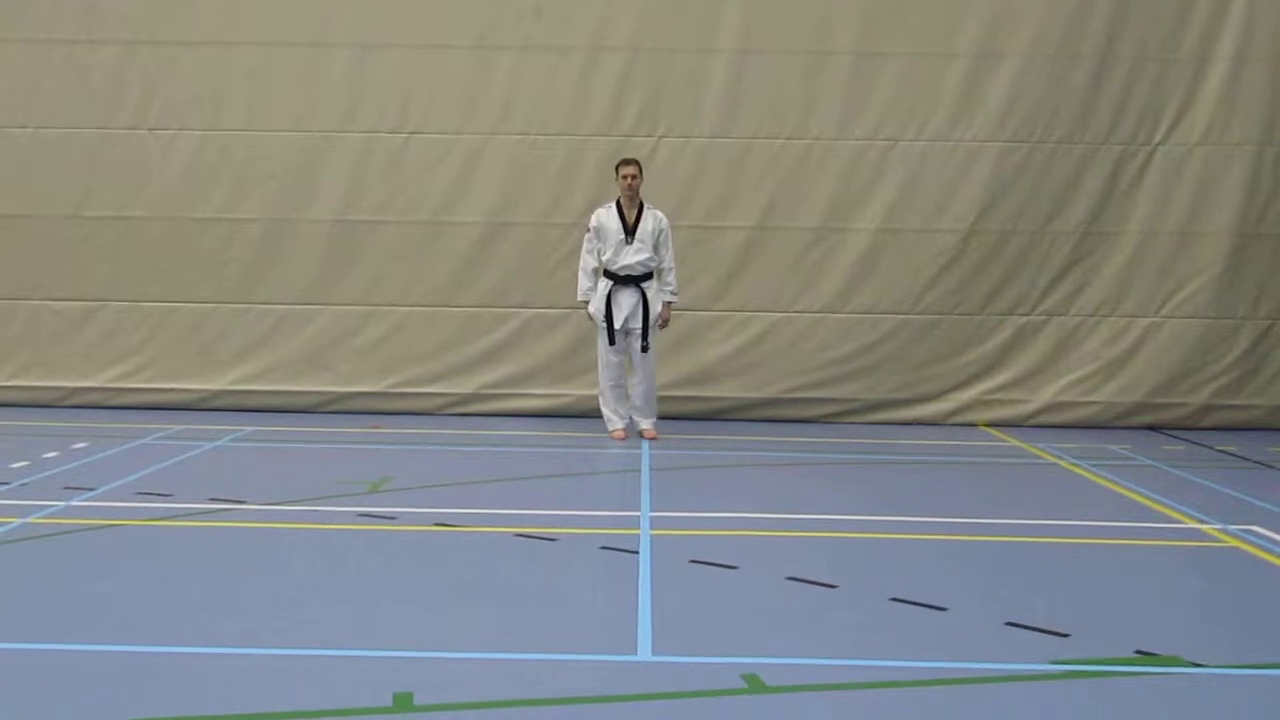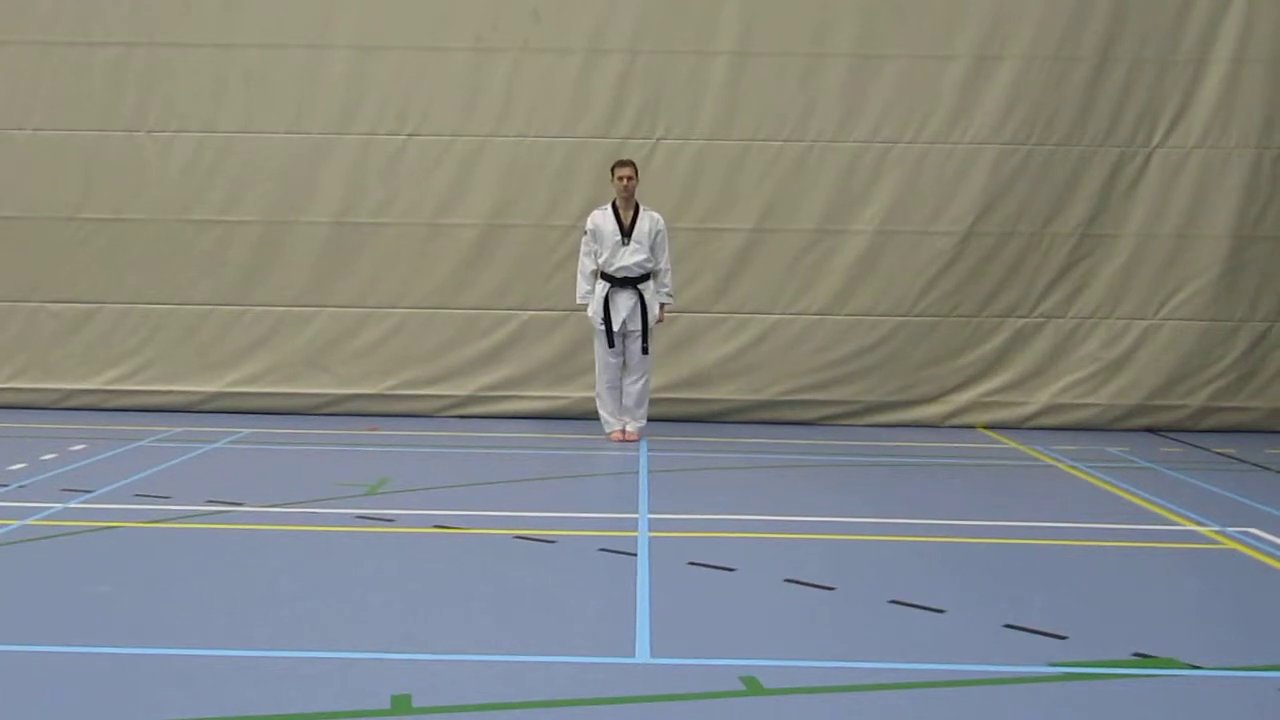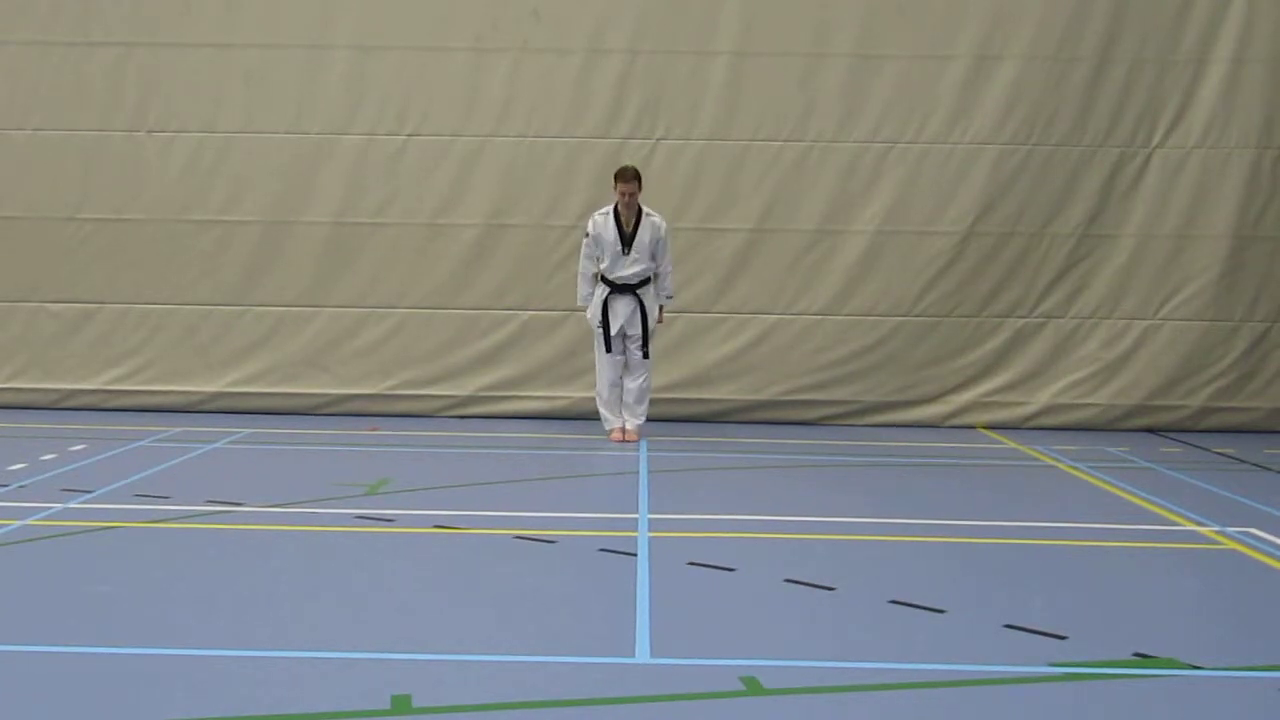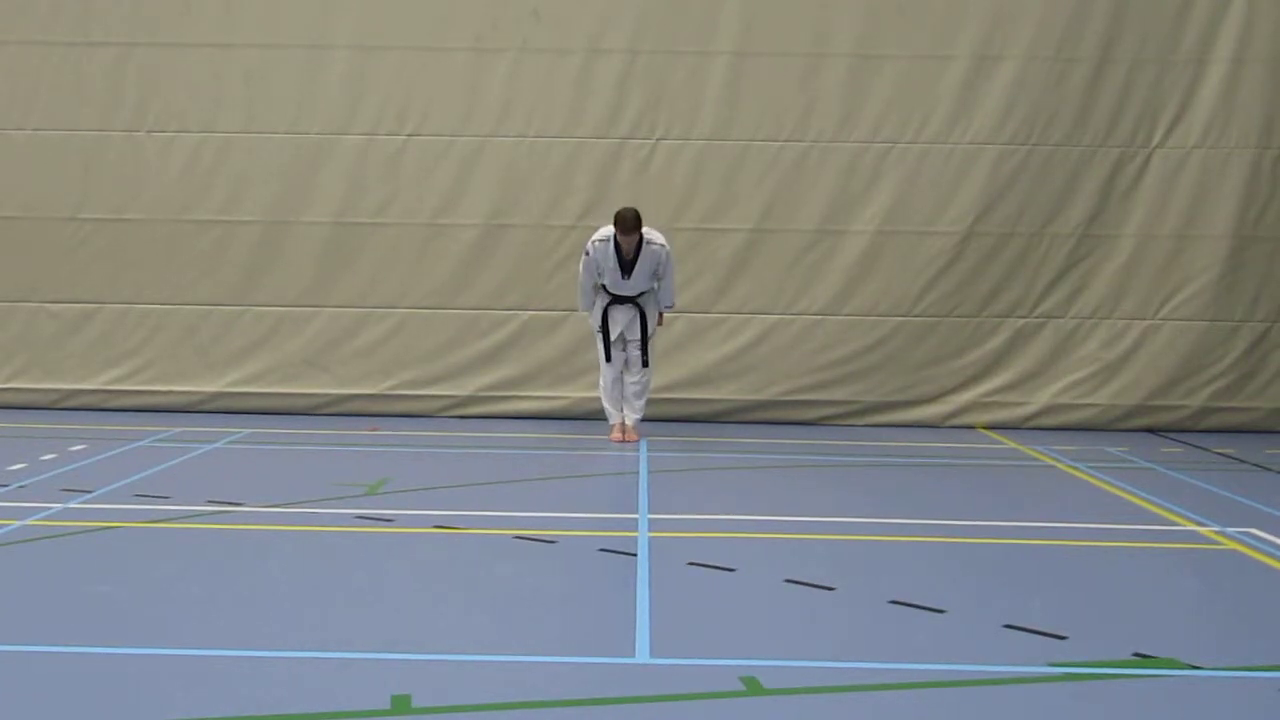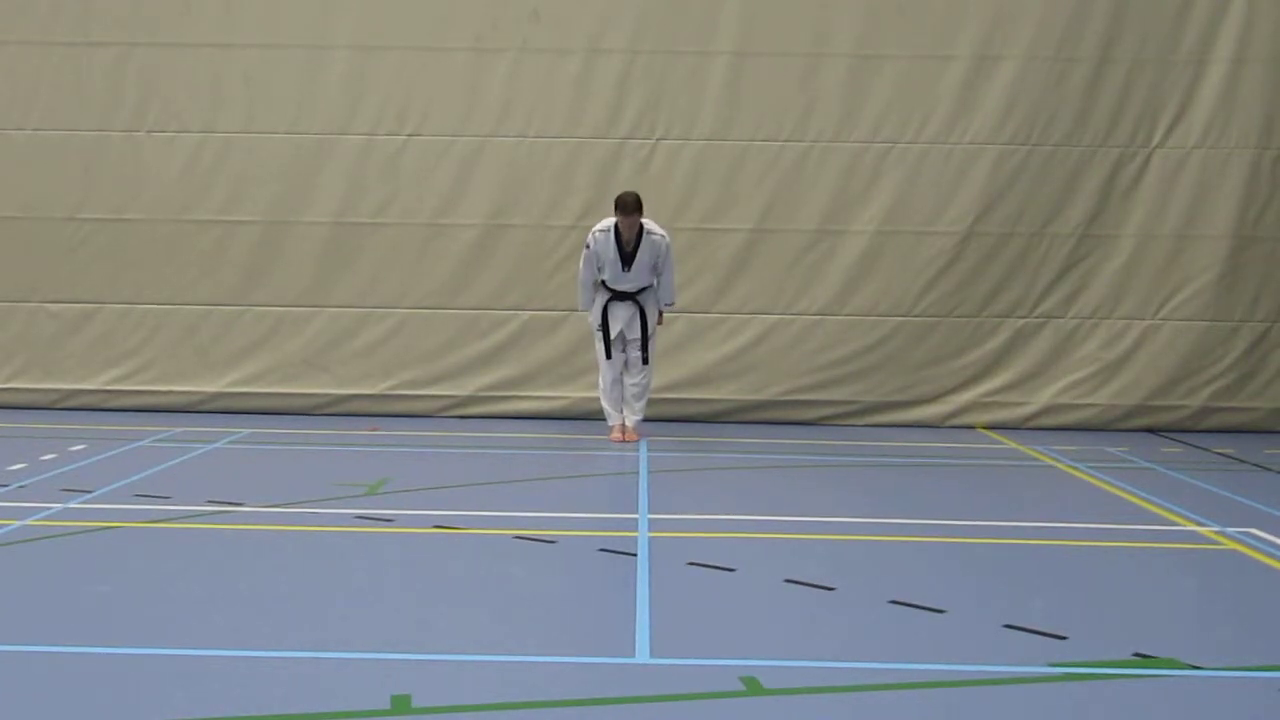
dt=0.7s
person 1, frame 1
left shoulder: (657, 219)
right shoulder: (601, 217)
left elbow: (667, 263)
right elbow: (589, 260)
left wrist: (667, 303)
right wrist: (588, 300)
left hip: (644, 295)
right hip: (611, 294)
left knee: (643, 362)
right knee: (611, 362)
left ankle: (645, 420)
right ankle: (616, 421)
person 1, frame 2
left shoulder: (653, 220)
right shoulder: (597, 219)
left elbow: (663, 265)
right elbow: (587, 263)
left wrist: (662, 304)
right wrist: (587, 302)
left hip: (641, 297)
right hip: (608, 297)
left knee: (638, 365)
right knee: (608, 365)
left ankle: (633, 424)
right ankle: (613, 424)
person 1, frame 3
left shoulder: (656, 224)
right shoulder: (598, 221)
left elbow: (663, 267)
right elbow: (587, 265)
left wrist: (661, 304)
right wrist: (588, 304)
left hip: (641, 300)
right hip: (608, 300)
left knee: (638, 366)
right knee: (608, 367)
left ankle: (632, 424)
right ankle: (614, 423)
person 1, frame 4
left shoulder: (658, 247)
right shoulder: (597, 244)
left elbow: (665, 281)
right elbow: (587, 280)
left wrist: (662, 311)
right wrist: (590, 310)
left hip: (642, 306)
right hip: (609, 306)
left knee: (638, 366)
right knee: (610, 365)
left ankle: (631, 422)
right ankle: (616, 421)
person 1, frame 5
left shoulder: (658, 239)
right shoulder: (598, 236)
left elbow: (665, 276)
right elbow: (587, 275)
left wrist: (661, 309)
right wrist: (590, 309)
left hip: (642, 304)
right hip: (608, 304)
left knee: (638, 366)
right knee: (610, 366)
left ankle: (631, 422)
right ankle: (615, 422)
